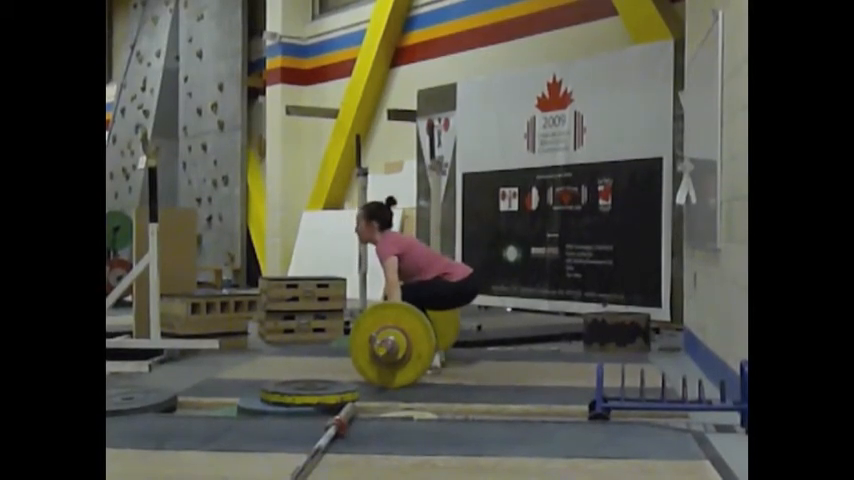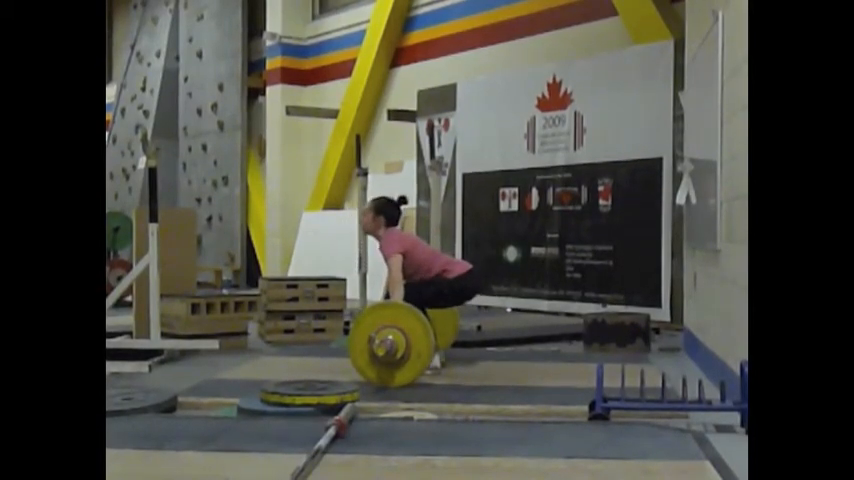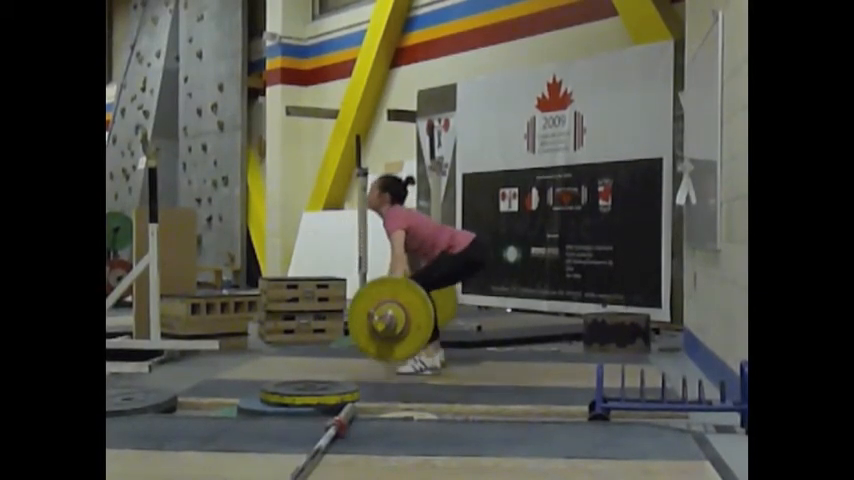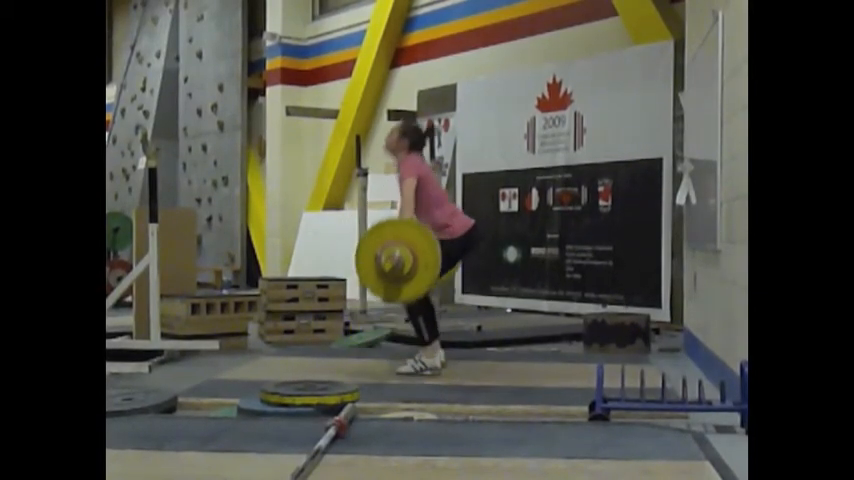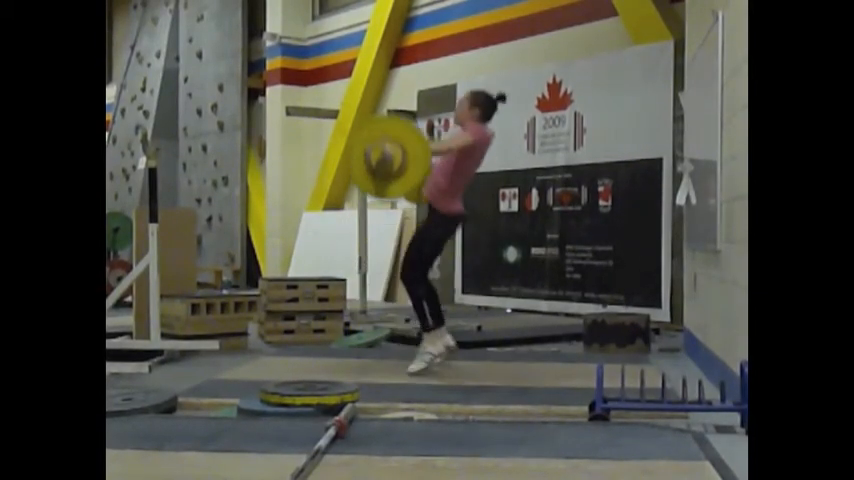
dt=0.3s
person 1, frame 1
left shoulder: (385, 244)
right shoulder: (395, 240)
left elbow: (392, 283)
right elbow: (406, 279)
left hip: (457, 284)
right hip: (461, 280)
person 1, frame 2
left shoulder: (389, 241)
right shoulder: (398, 237)
left elbow: (396, 281)
right elbow: (407, 278)
left hip: (460, 281)
right hip: (463, 278)
left knee: (401, 298)
person 1, frame 3
left shoulder: (393, 217)
right shoulder: (401, 214)
left elbow: (399, 260)
right elbow: (415, 255)
left hip: (464, 252)
right hip: (468, 249)
left ankle: (430, 357)
right ankle: (433, 351)
person 1, frame 4
left shoulder: (408, 164)
right shoulder: (415, 163)
left elbow: (407, 206)
left hip: (454, 234)
right hip: (457, 231)
left ankle: (429, 357)
right ankle: (433, 351)
person 1, frame 5
left shoulder: (478, 133)
right shoulder: (475, 135)
left elbow: (450, 145)
right elbow: (450, 147)
left hip: (444, 213)
right hip: (442, 211)
left knee: (411, 274)
right knee: (416, 274)
left ankle: (434, 340)
right ankle: (438, 336)
